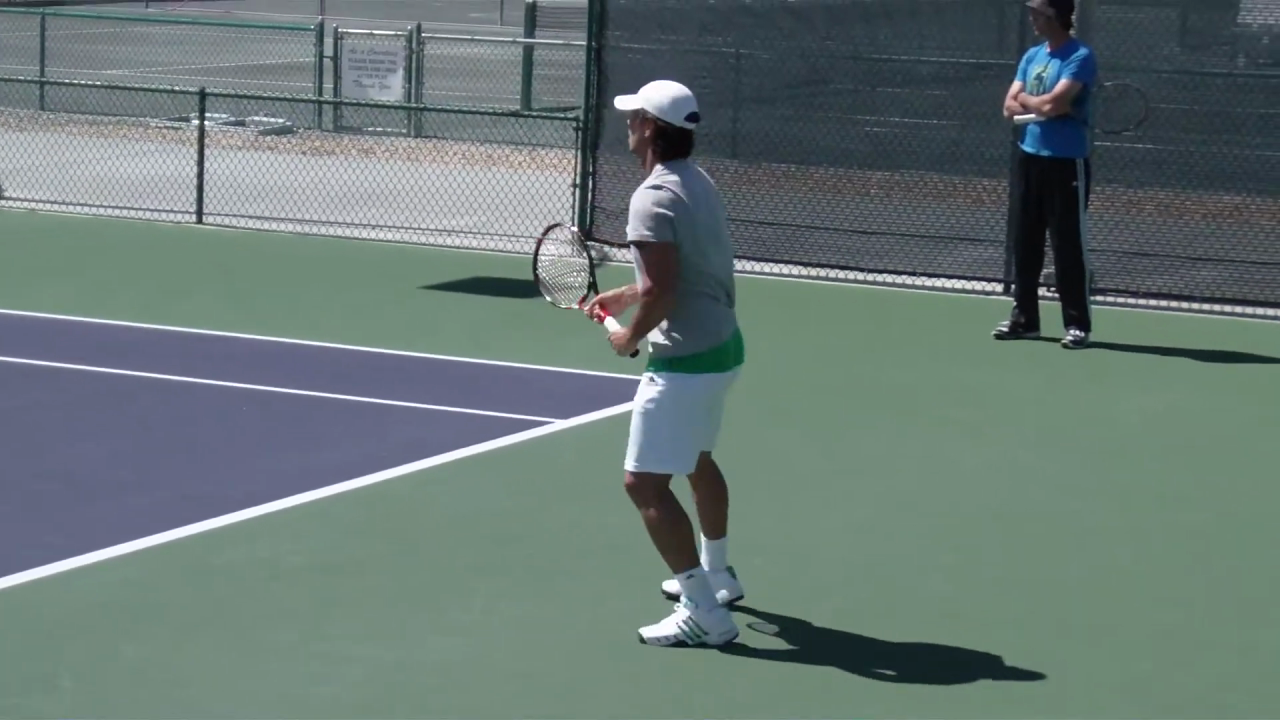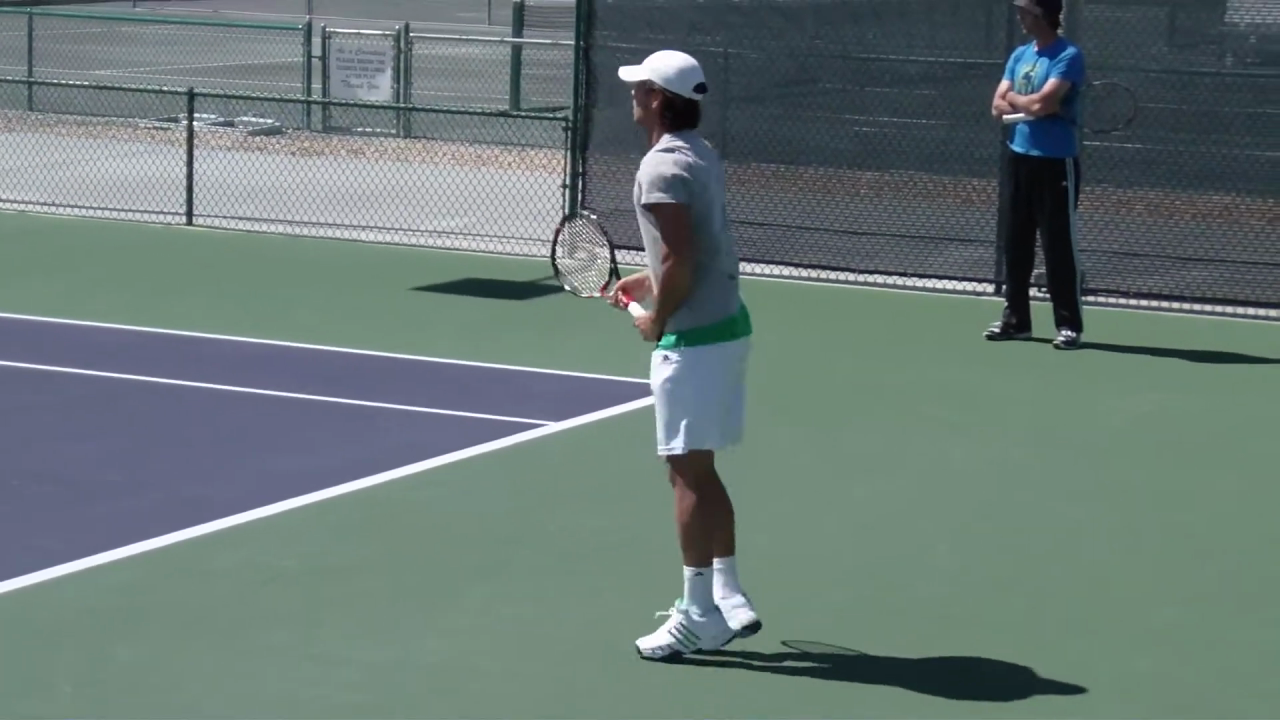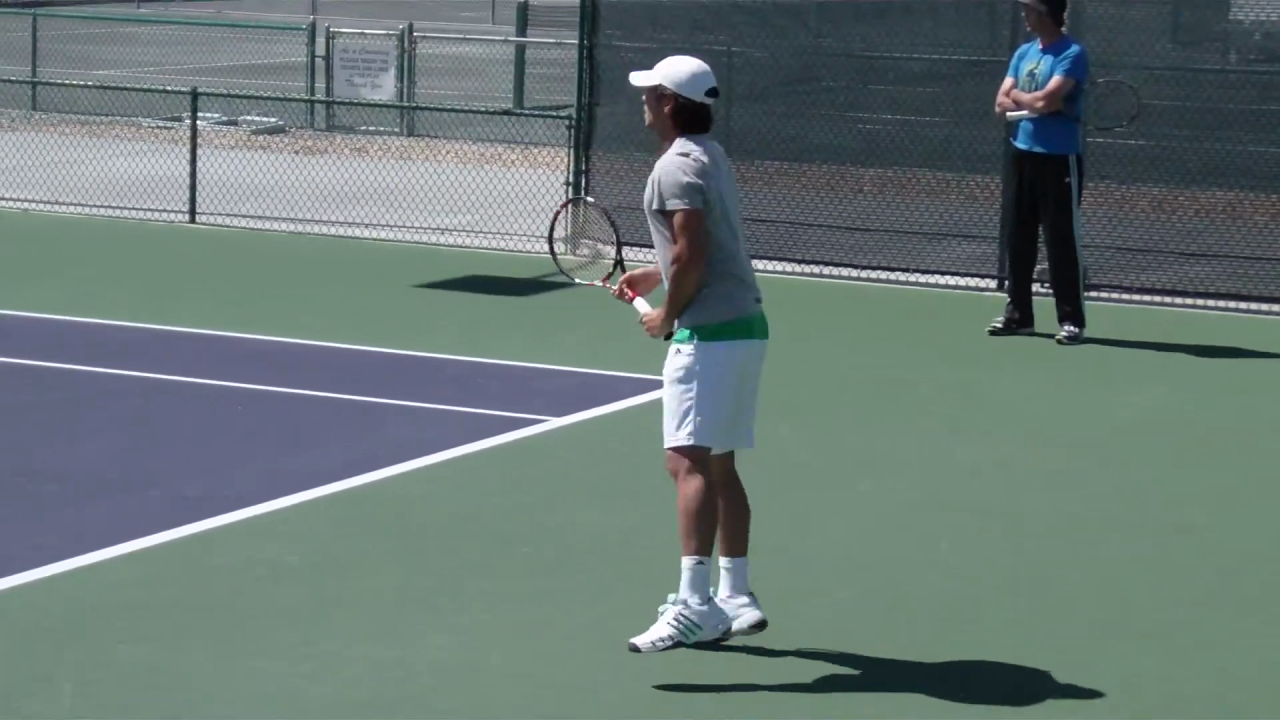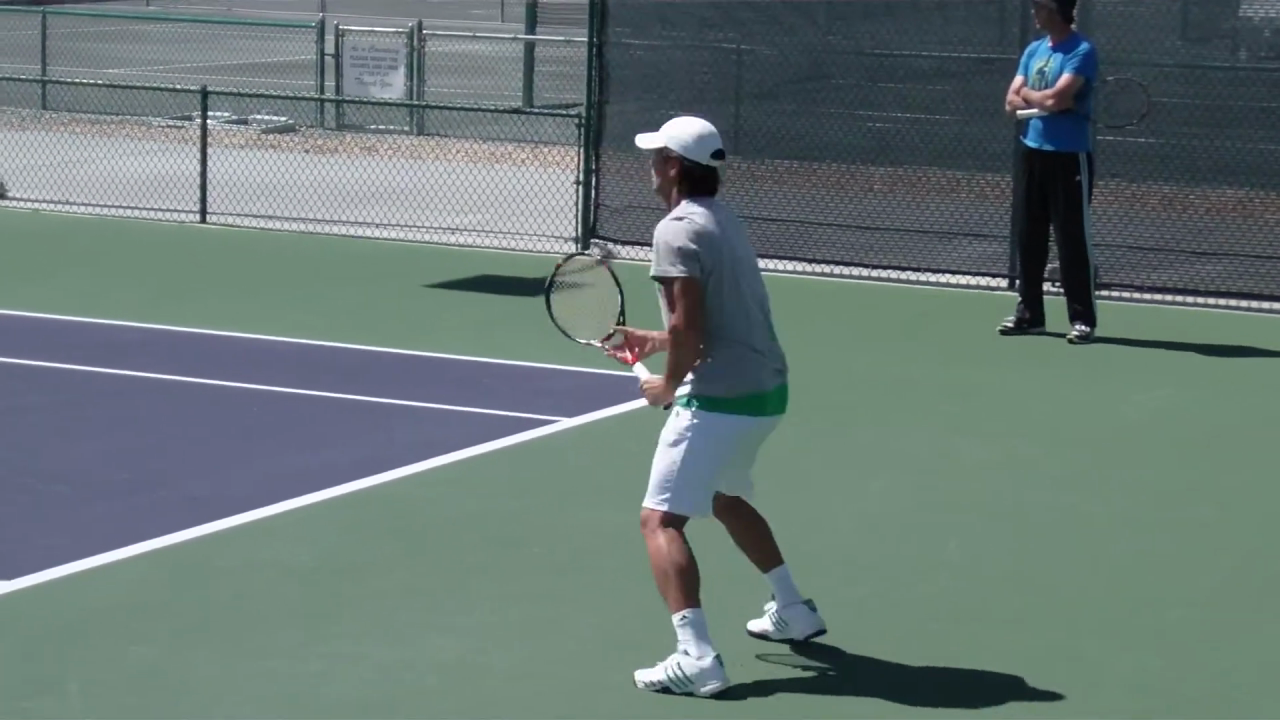
dt=0.3s
person 1, frame 1
left shoulder: (653, 197)
right shoulder: (696, 183)
left elbow: (662, 291)
left wrist: (630, 336)
right wrist: (618, 298)
left hip: (685, 360)
right hip: (719, 348)
left knee: (644, 483)
right knee: (697, 462)
left ankle: (704, 610)
right ankle: (717, 575)
person 1, frame 2
left shoulder: (664, 163)
right shoulder: (696, 154)
left elbow: (679, 257)
left wrist: (655, 318)
right wrist: (642, 282)
left hip: (694, 337)
right hip: (725, 327)
left knee: (687, 469)
right knee: (695, 468)
left ankle: (697, 615)
right ankle: (728, 600)
person 1, frame 3
left shoulder: (677, 164)
right shoulder: (707, 156)
left elbow: (690, 257)
left wrist: (666, 315)
right wrist: (646, 276)
left hip: (711, 333)
right hip: (742, 328)
left knee: (687, 462)
right knee: (718, 465)
left ankle: (695, 605)
right ankle: (736, 598)
person 1, frame 4
left shoulder: (676, 232)
right shoulder: (717, 221)
left elbow: (689, 329)
left wrist: (668, 385)
right wrist: (653, 341)
left hip: (723, 399)
right hip: (763, 391)
left knee: (660, 521)
right knee: (719, 497)
left ankle: (696, 657)
right ankle: (792, 608)
person 2, frame 1
left shoulder: (1080, 57)
right shoulder: (1031, 56)
left elbow: (1052, 103)
right elbow: (1010, 107)
left wrist: (1026, 98)
right wrist: (1042, 107)
left hip: (1066, 163)
right hip: (1029, 158)
left knee: (1068, 246)
right knee: (1024, 242)
left ankle: (1078, 324)
right ankle: (1023, 317)
person 2, frame 2
left shoulder: (1068, 56)
right shoulder: (1019, 55)
left elbow: (1039, 103)
right elbow: (998, 106)
left wrist: (1014, 98)
right wrist: (1029, 106)
left hip: (1055, 162)
right hip: (1019, 158)
left knee: (1059, 246)
right knee: (1015, 242)
left ankle: (1069, 324)
right ankle: (1015, 318)
person 2, frame 3
left shoulder: (1072, 54)
right shoulder: (1023, 52)
left elbow: (1045, 100)
right elbow: (1002, 103)
left wrist: (1018, 95)
right wrist: (1034, 103)
left hip: (1058, 159)
right hip: (1022, 154)
left knee: (1062, 241)
right knee: (1018, 237)
left ankle: (1071, 319)
right ankle: (1018, 313)
person 2, frame 4
left shoulder: (1082, 51)
right shoulder: (1033, 50)
left elbow: (1054, 99)
right elbow: (1011, 102)
left wrist: (1027, 93)
right wrist: (1041, 101)
left hip: (1068, 158)
right hip: (1032, 153)
left knee: (1073, 240)
right knee: (1027, 236)
left ankle: (1083, 318)
right ankle: (1029, 312)
